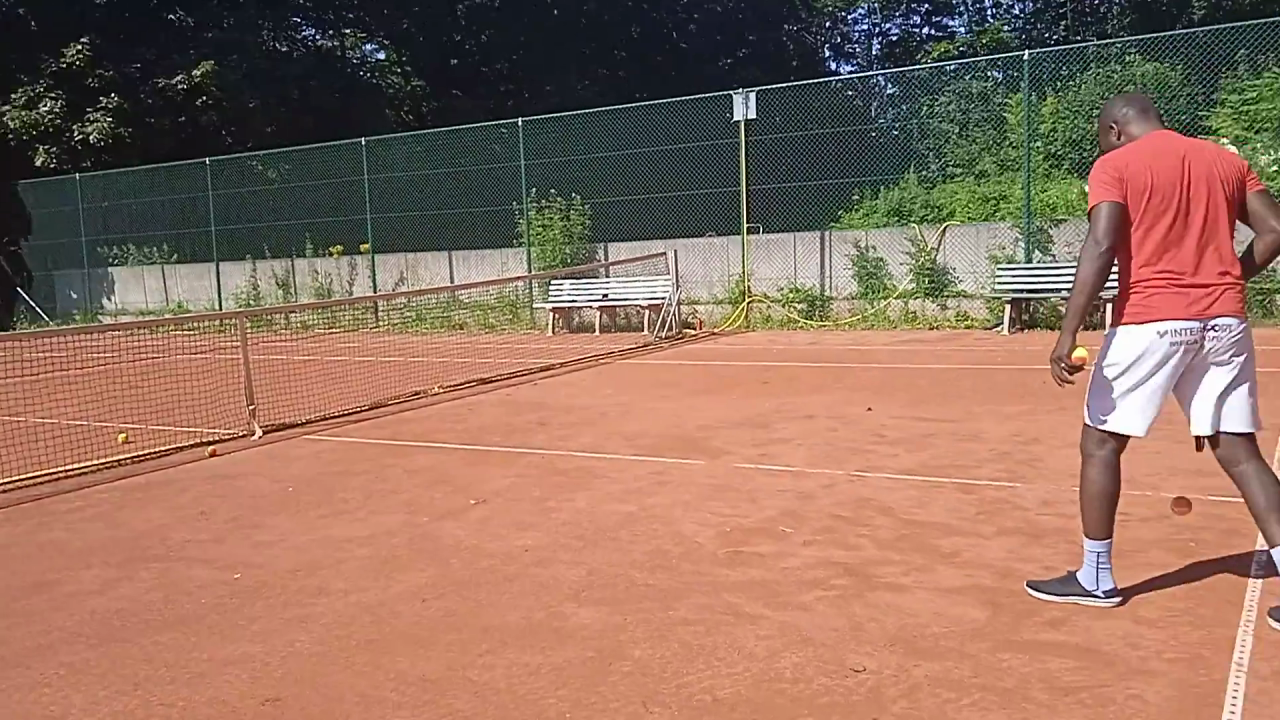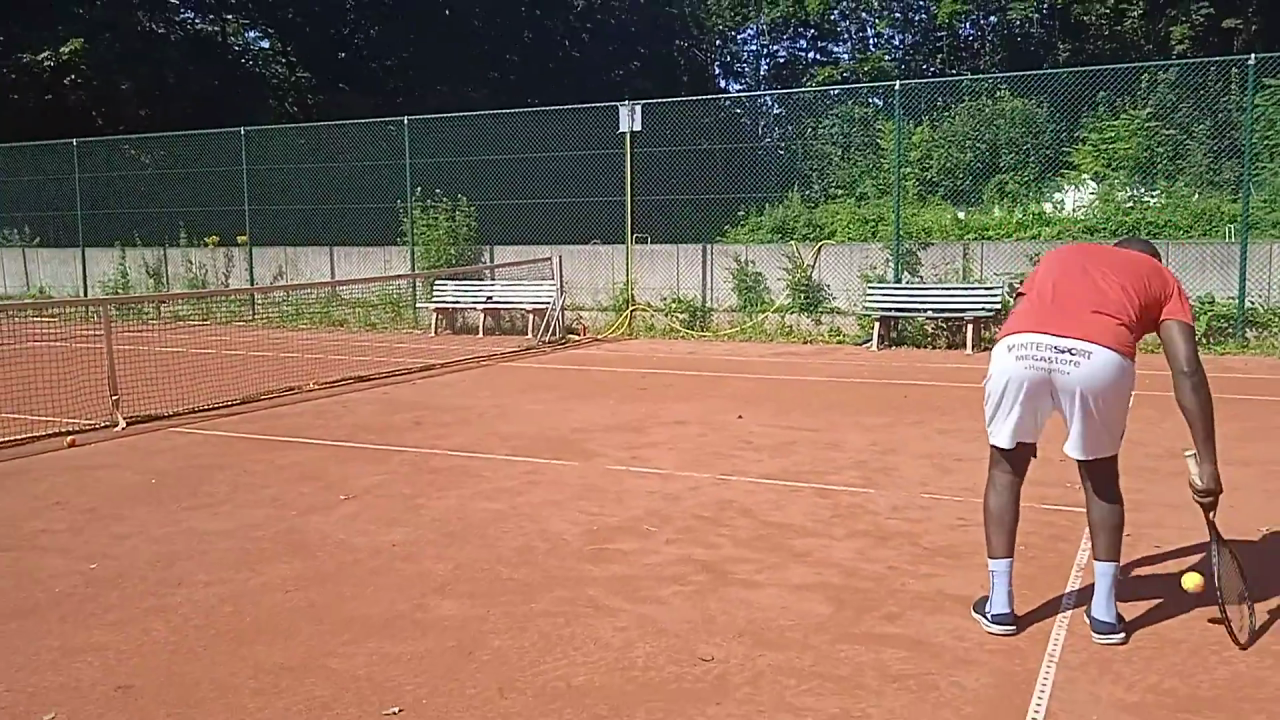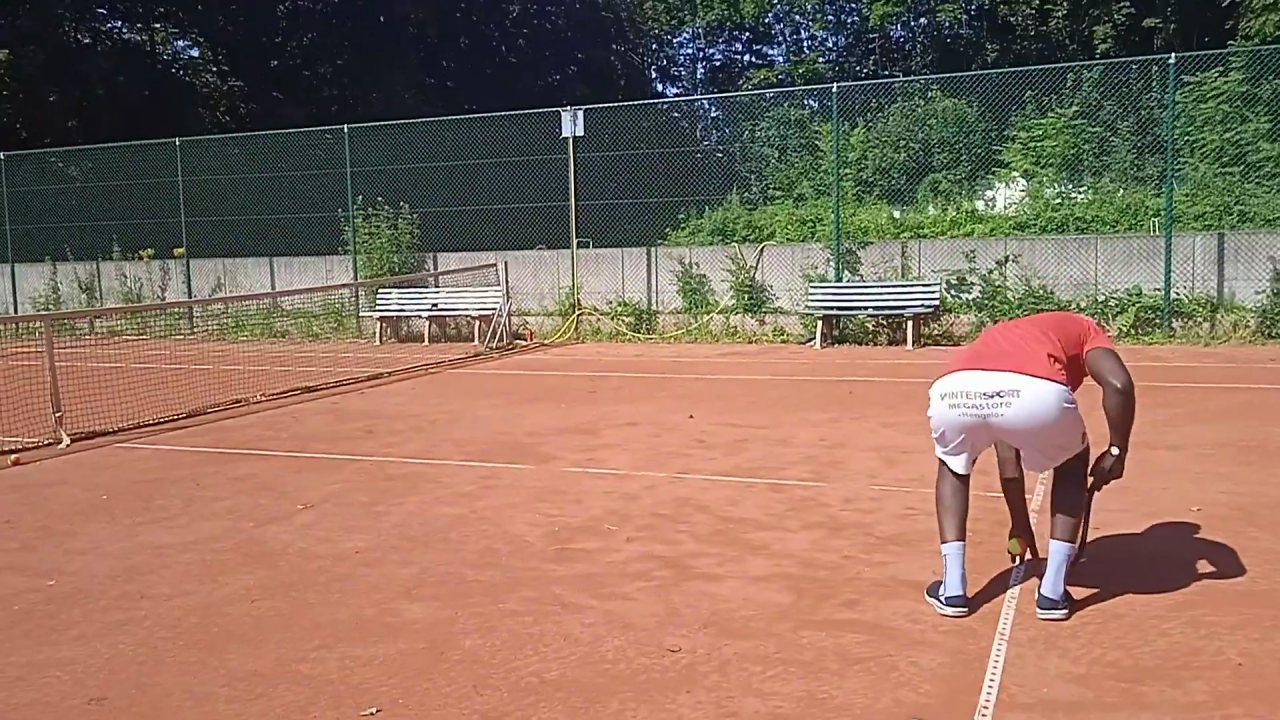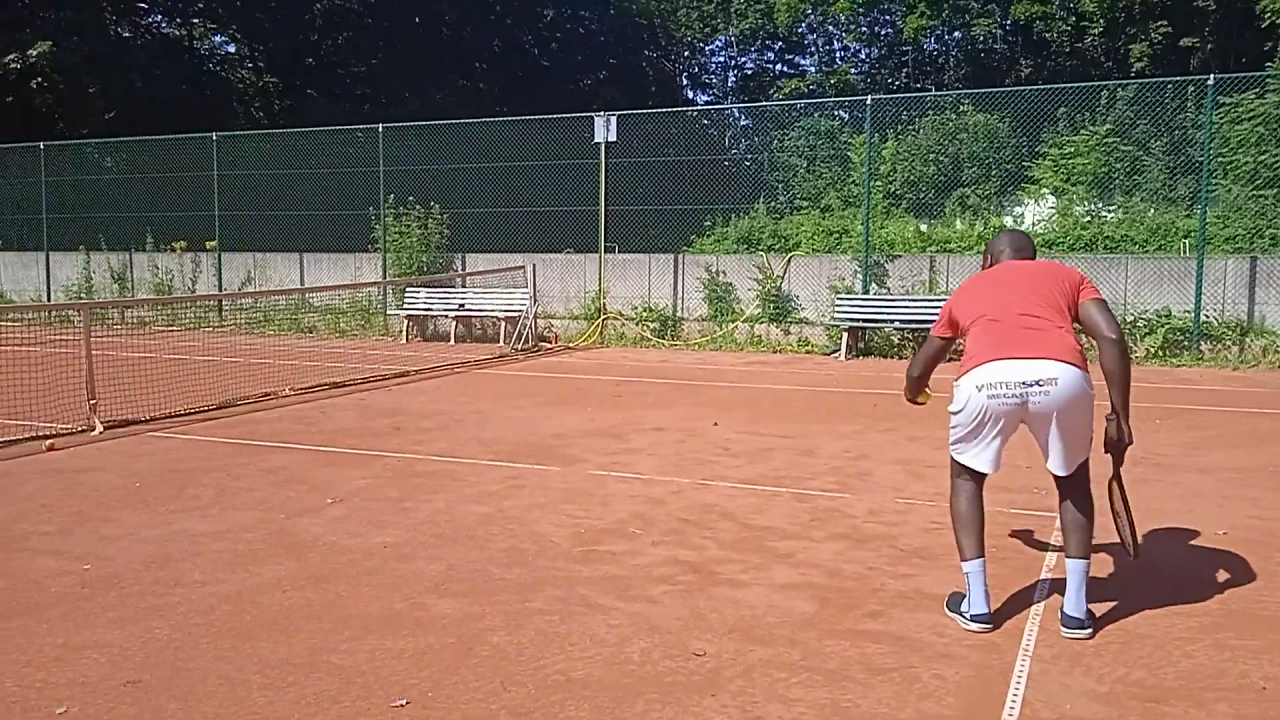
dt=0.7s
person 1, frame 1
left shoulder: (1115, 165)
right shoulder: (1225, 158)
left elbow: (1100, 249)
left wrist: (1068, 333)
left hip: (1150, 323)
right hip: (1224, 322)
left knee: (1099, 443)
left ankle: (1095, 577)
person 1, frame 2
left shoulder: (1057, 257)
right shoulder: (1163, 280)
right elbow: (1187, 370)
left wrist: (1019, 429)
right wrist: (1208, 464)
left hip: (1020, 345)
right hip: (1100, 355)
left knee: (1005, 468)
right knee: (1100, 474)
left ankle: (998, 604)
right ankle: (1104, 611)
person 1, frame 3
right shoulder: (1082, 328)
left elbow: (1007, 457)
right elbow: (1118, 384)
left wrist: (1021, 524)
right wrist: (1116, 451)
left hip: (955, 388)
right hip: (1038, 391)
left knee: (953, 468)
right knee: (1072, 464)
left ankle: (952, 586)
right ankle: (1053, 590)
person 1, frame 4
left shoulder: (968, 287)
right shoulder: (1068, 274)
left elbow: (921, 366)
right elbow: (1112, 338)
left wrist: (914, 389)
right wrist: (1120, 416)
left hip: (987, 379)
right hip: (1061, 376)
left knee: (966, 476)
right knee: (1072, 480)
left ankle: (976, 602)
right ankle: (1076, 607)
